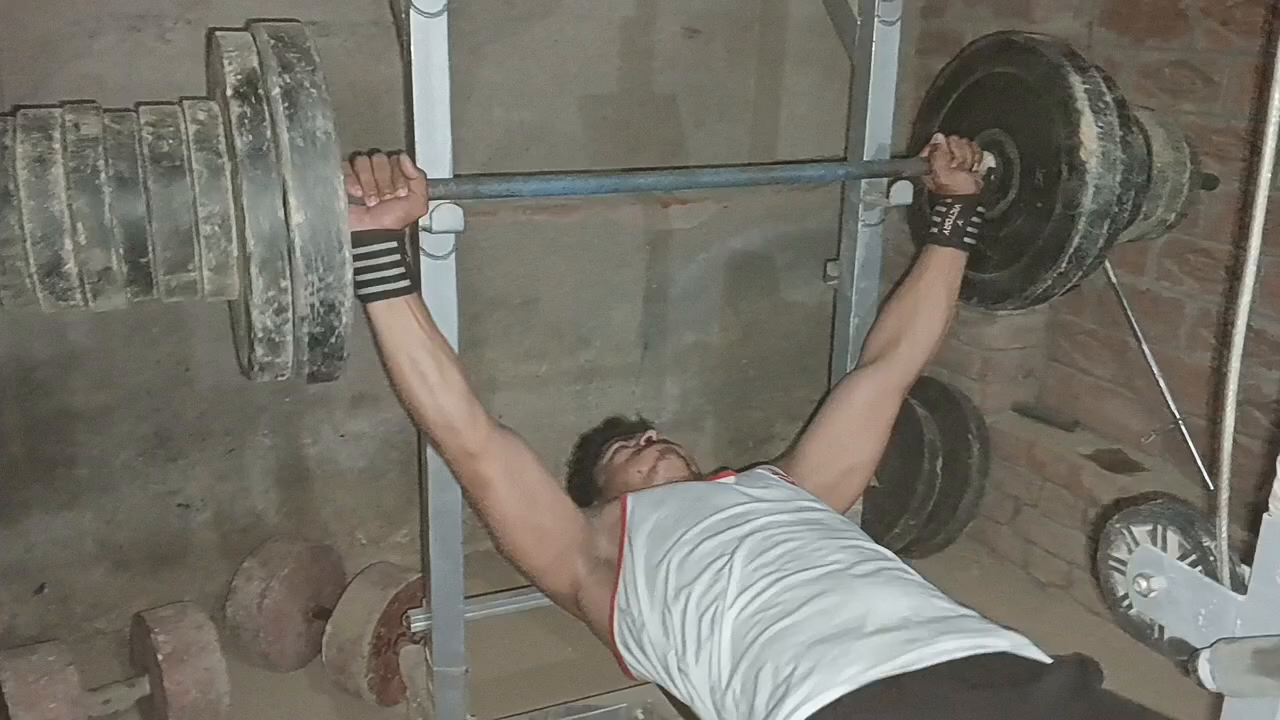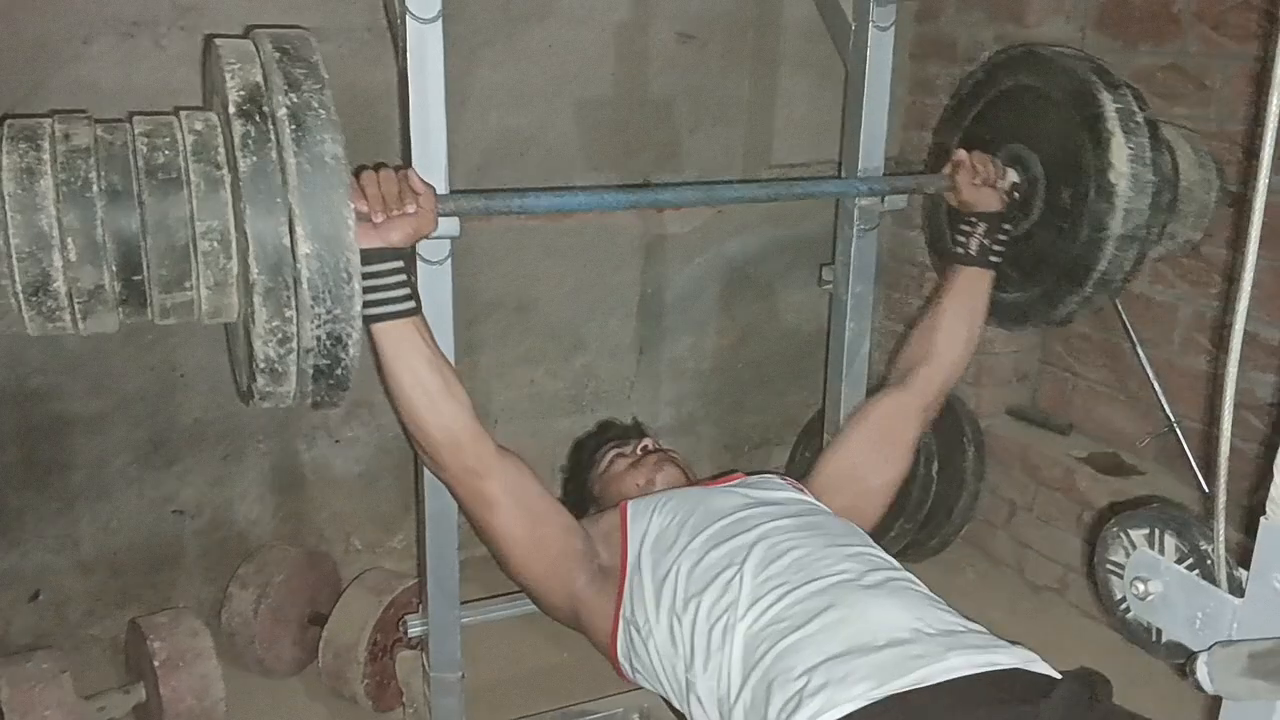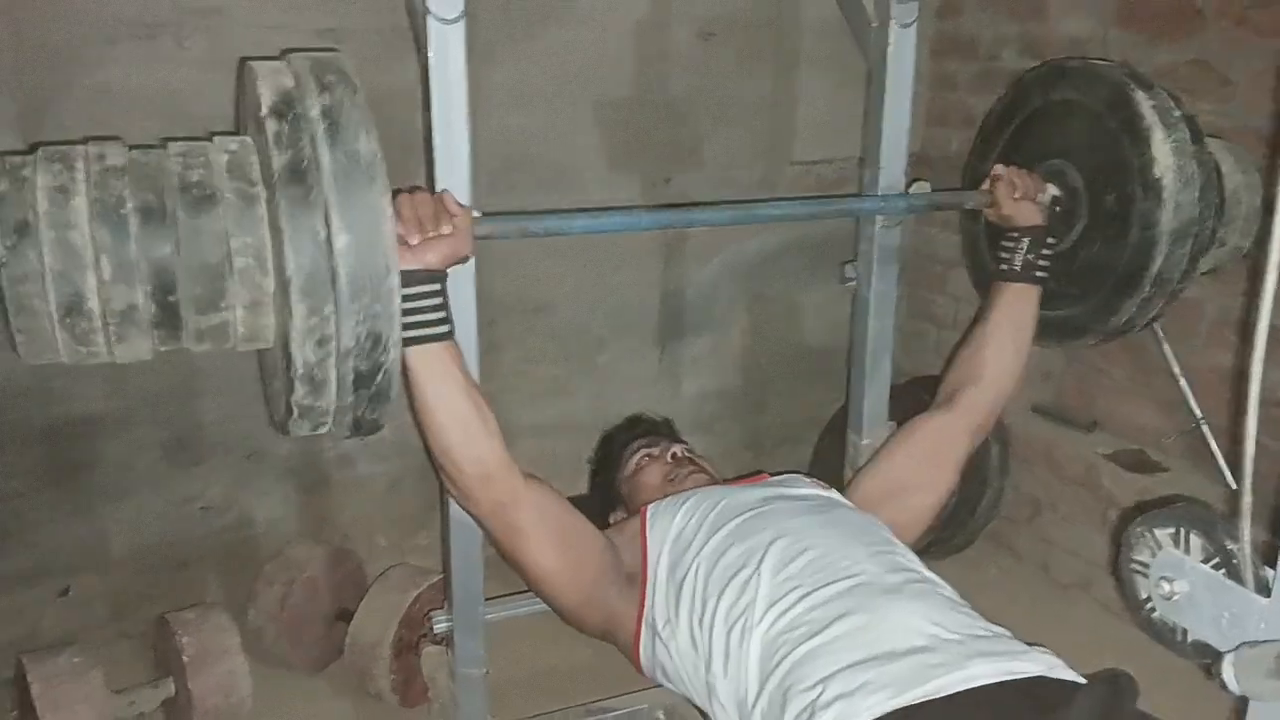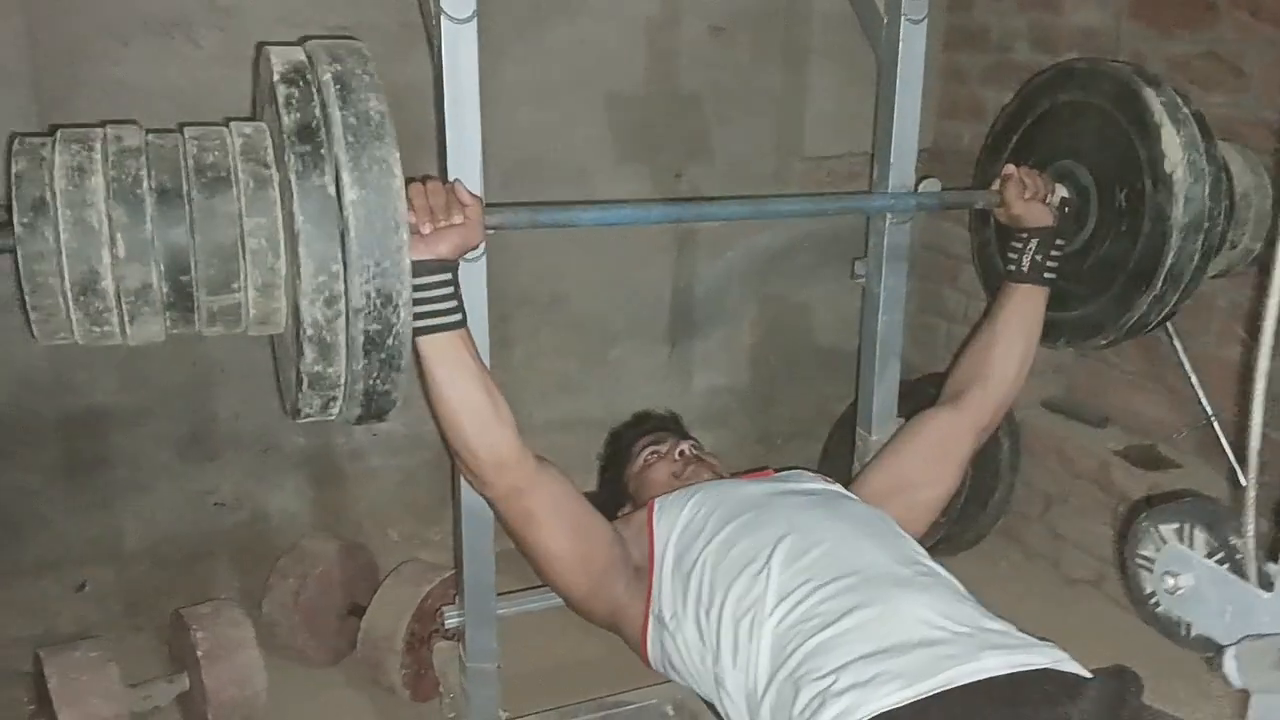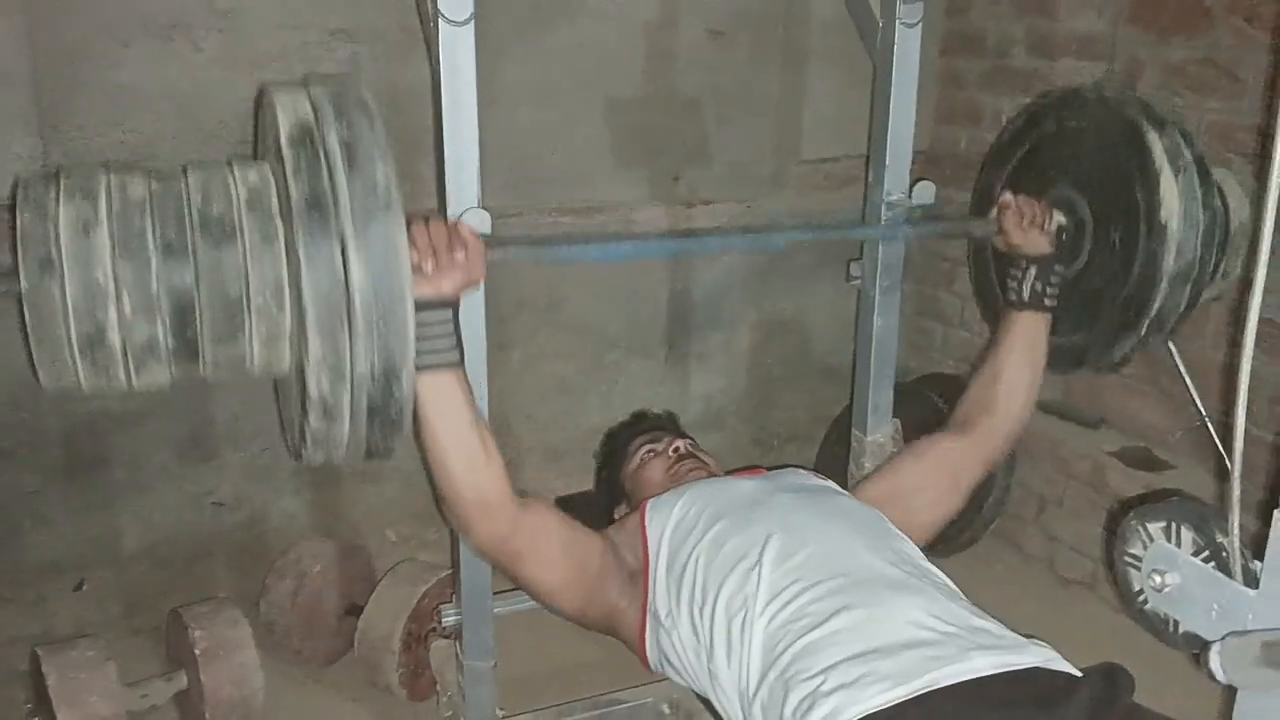
dt=0.3s
person 1, frame 1
left shoulder: (791, 494)
right shoulder: (602, 555)
left elbow: (885, 368)
right elbow: (469, 437)
left wrist: (955, 211)
right wrist: (378, 246)
person 1, frame 2
left shoulder: (802, 505)
right shoulder: (601, 564)
left elbow: (911, 390)
right elbow: (467, 457)
left wrist: (980, 228)
right wrist: (385, 263)
person 1, frame 3
left shoulder: (838, 509)
right shoulder: (627, 568)
left elbow: (963, 409)
right elbow: (490, 482)
left wrist: (1026, 245)
right wrist: (419, 288)
person 1, frame 4
left shoulder: (844, 504)
right shoulder: (634, 565)
left elbow: (966, 408)
right elbow: (503, 468)
left wrist: (1032, 245)
right wrist: (431, 275)
person 1, frame 5
left shoulder: (832, 501)
right shoulder: (636, 562)
left elbow: (979, 435)
right elbow: (490, 515)
left wrist: (1032, 271)
right wrist: (434, 314)
